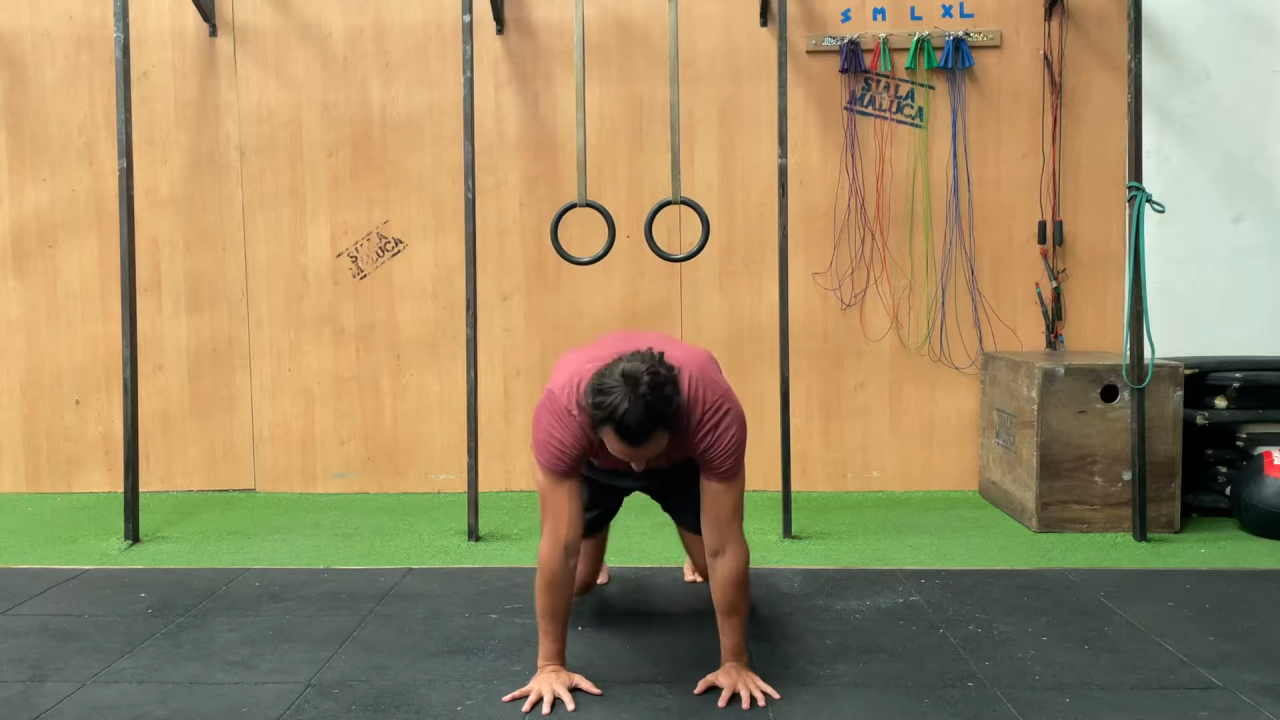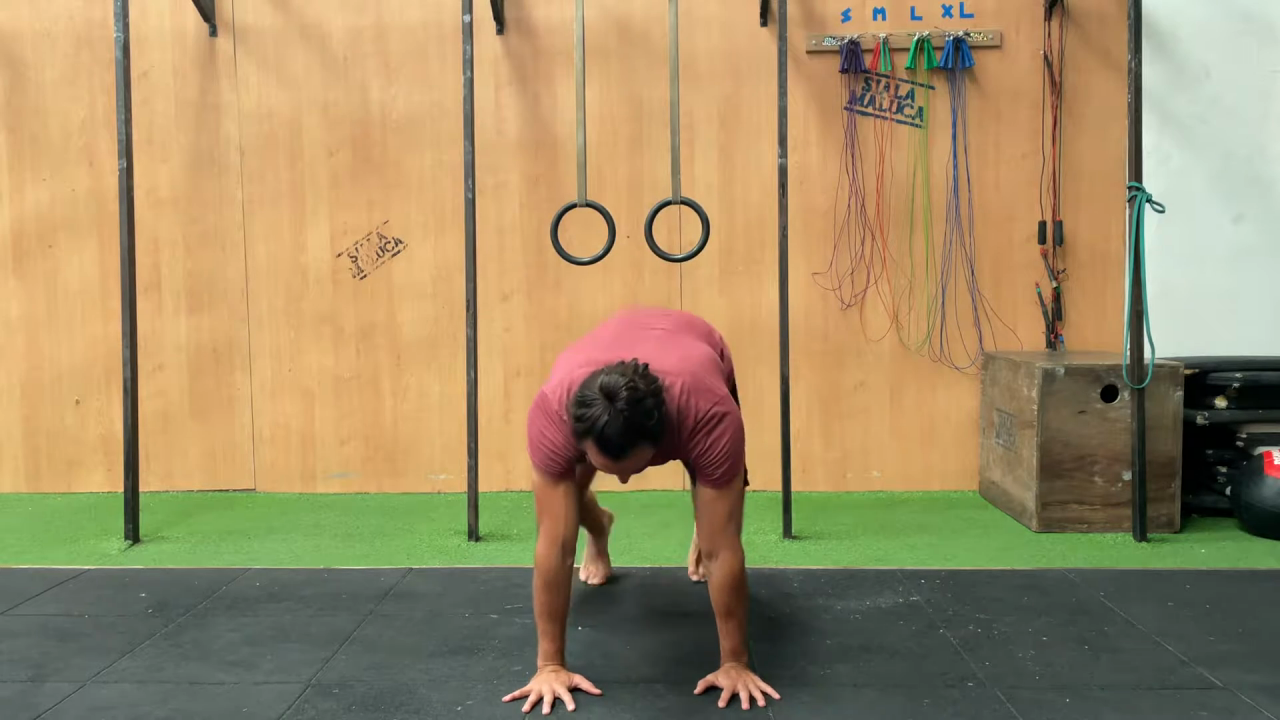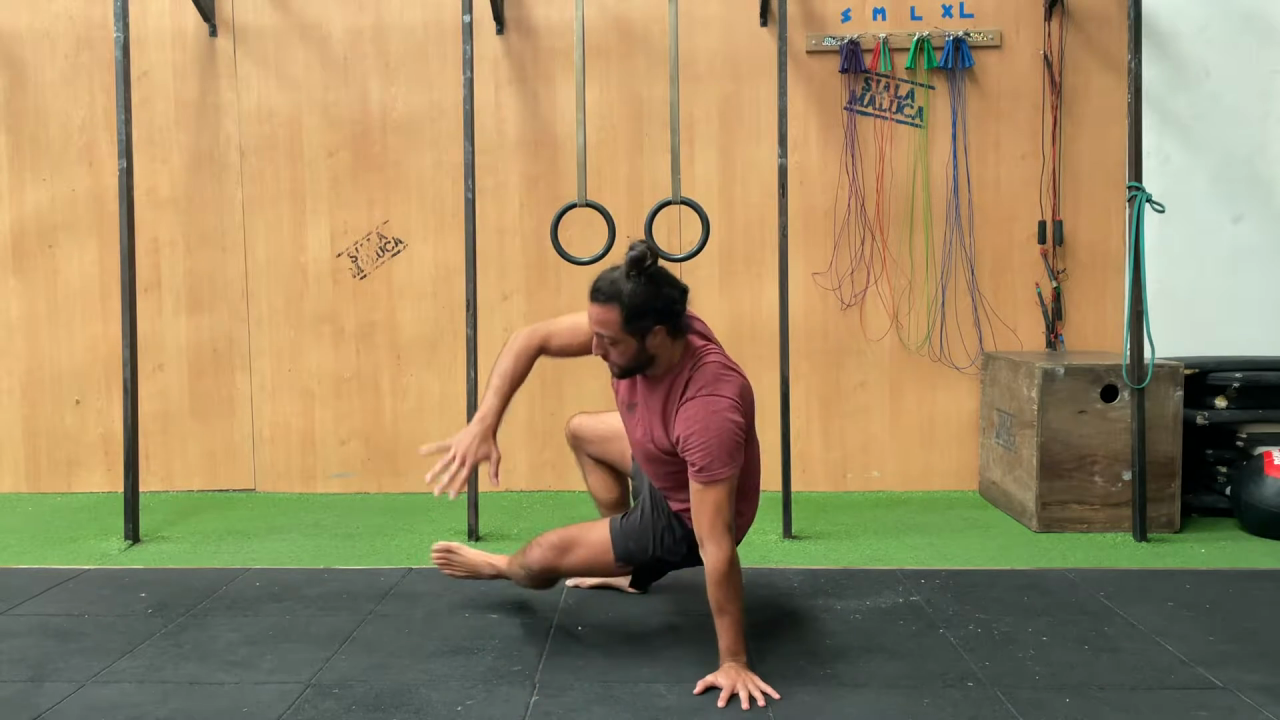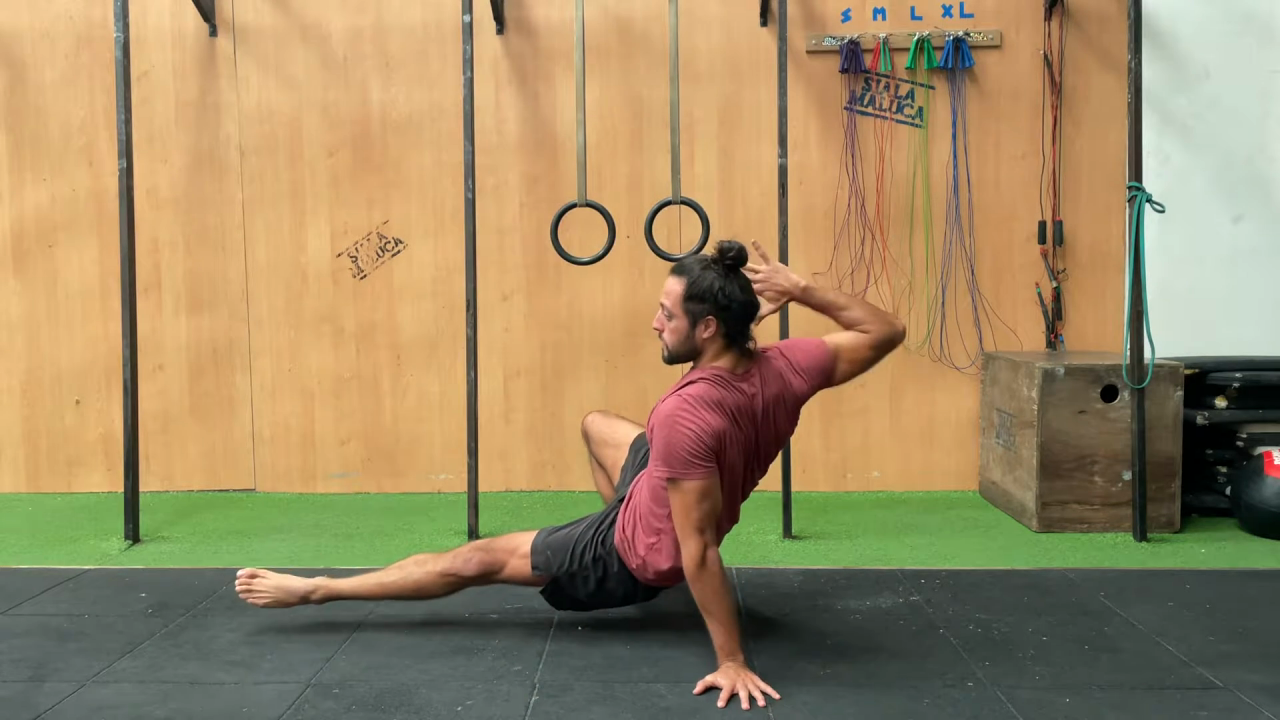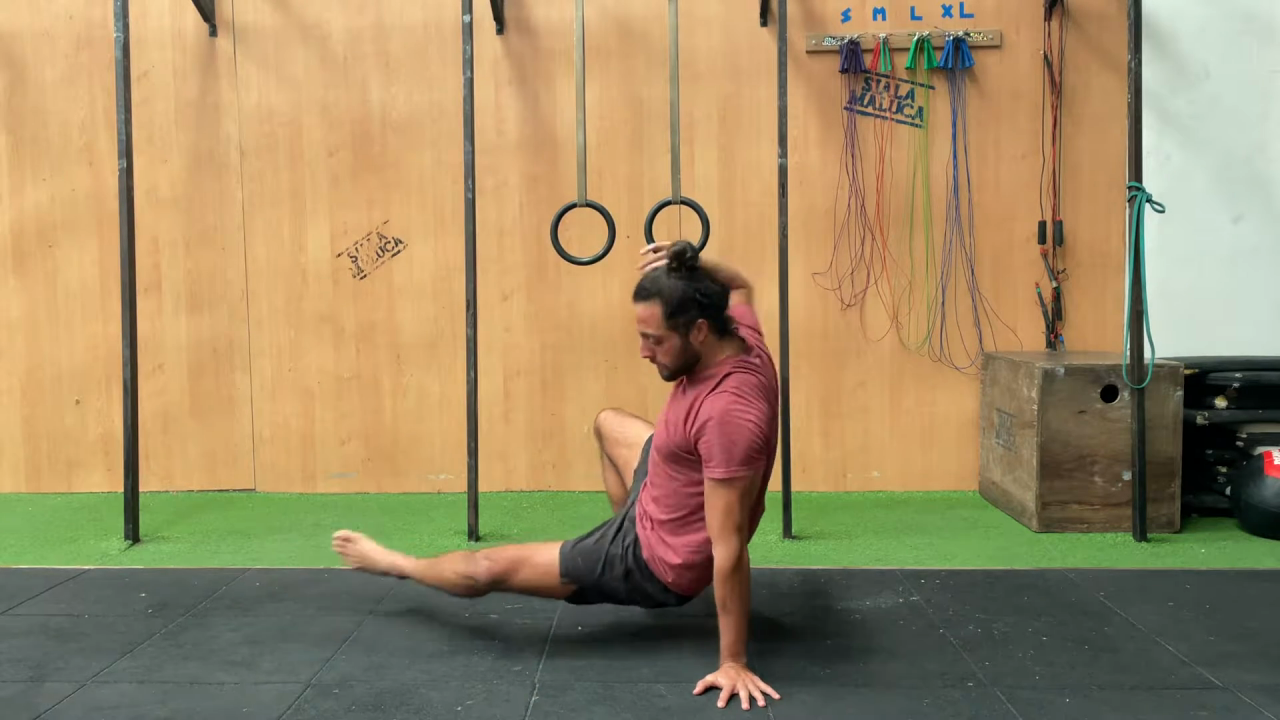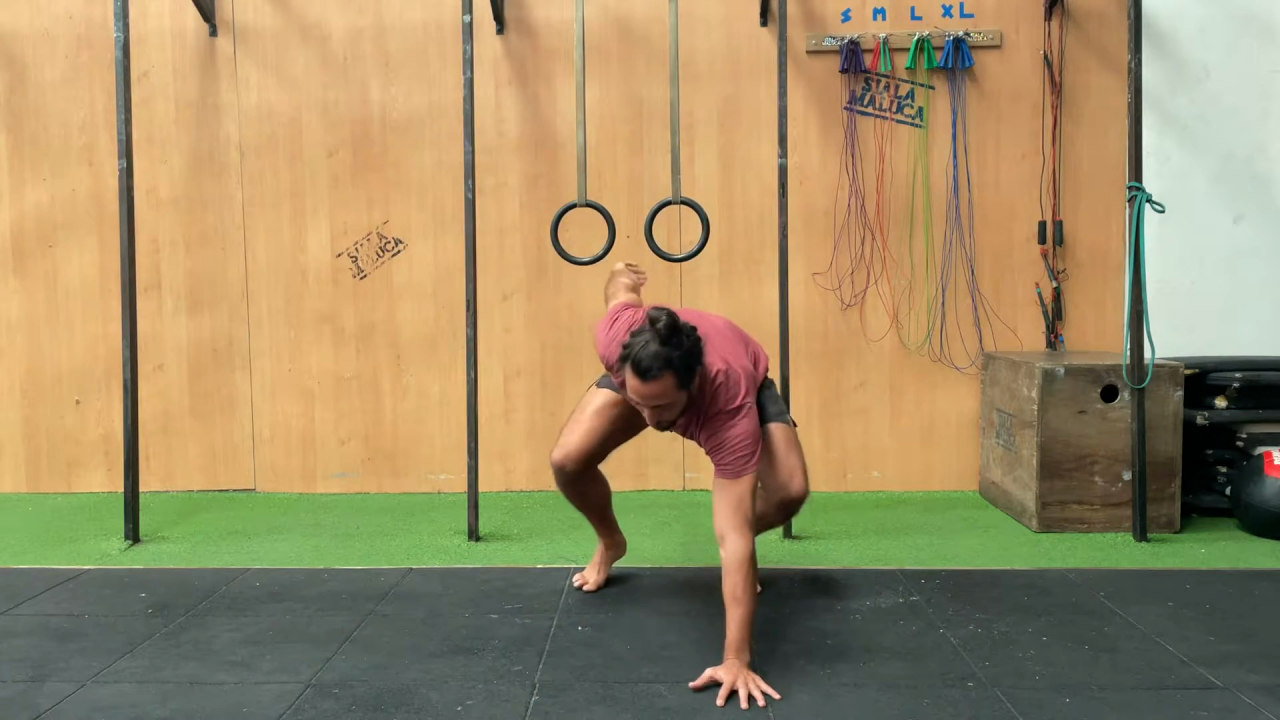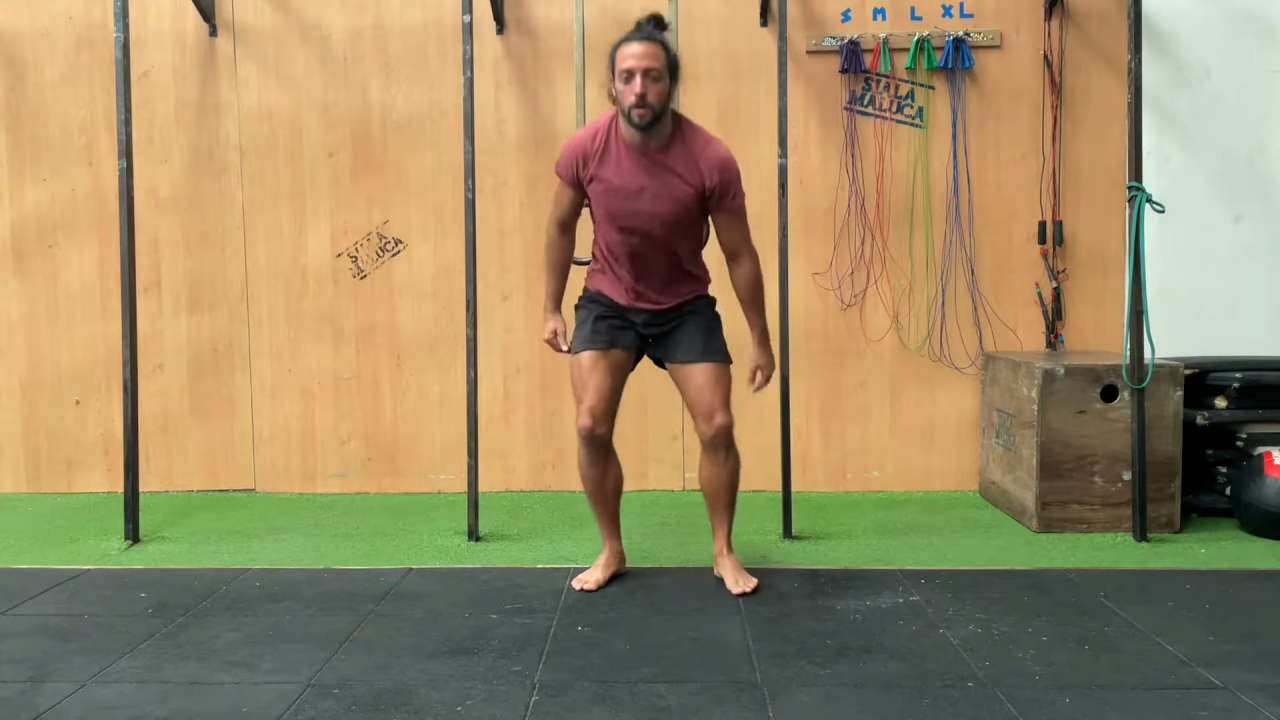
dt=0.7s
person 1, frame 1
left shoulder: (714, 407)
right shoulder: (563, 405)
left elbow: (726, 547)
right elbow: (558, 547)
left wrist: (734, 663)
right wrist: (550, 665)
left knee: (712, 561)
right knee: (577, 578)
left ankle: (694, 547)
right ankle: (596, 547)
person 1, frame 2
left shoulder: (709, 412)
right shoulder: (555, 408)
left elbow: (722, 550)
right elbow: (555, 545)
left wrist: (734, 664)
right wrist: (549, 665)
left knee: (715, 544)
left ankle: (701, 535)
right ankle: (598, 530)
person 1, frame 3
left shoulder: (708, 410)
right shoulder: (651, 325)
left elbow: (717, 549)
right elbow: (528, 340)
left wrist: (733, 665)
right wrist: (481, 426)
left hip: (690, 514)
right hip: (667, 467)
left knee: (544, 555)
right knee: (582, 430)
left ankle: (498, 566)
right ankle: (629, 563)
person 1, frame 4
left shoulder: (685, 416)
right shoulder: (789, 368)
left elbow: (698, 553)
right elbow: (887, 331)
left wrist: (732, 664)
right wrist: (799, 289)
left hip: (637, 555)
right hip: (665, 494)
left knee: (480, 559)
right knee: (596, 427)
left ankle: (315, 590)
person 1, frame 5
left shoulder: (729, 413)
right shoulder: (739, 335)
left elbow: (726, 550)
right elbow: (737, 286)
left wrist: (733, 662)
right wrist: (689, 266)
left hip: (661, 562)
right hip: (664, 498)
left knee: (490, 566)
right knee: (611, 422)
left ankle: (394, 564)
right ankle: (593, 560)
person 1, frame 6
left shoulder: (731, 410)
right shoulder: (619, 339)
left elbow: (735, 540)
right elbow: (621, 282)
left wrist: (735, 660)
right wrist: (624, 275)
left hip: (742, 376)
right hip: (641, 371)
left knee: (789, 492)
right knee: (567, 462)
right ankle: (609, 544)
person 1, frame 7
left shoulder: (710, 159)
right shoulder: (585, 148)
left elbow: (740, 253)
right elbow: (561, 229)
left wrist: (761, 337)
right wrist: (553, 308)
left hip: (685, 305)
right hip: (607, 300)
left knee: (716, 427)
right knee: (592, 427)
left ankle: (723, 553)
right ankle: (611, 551)
